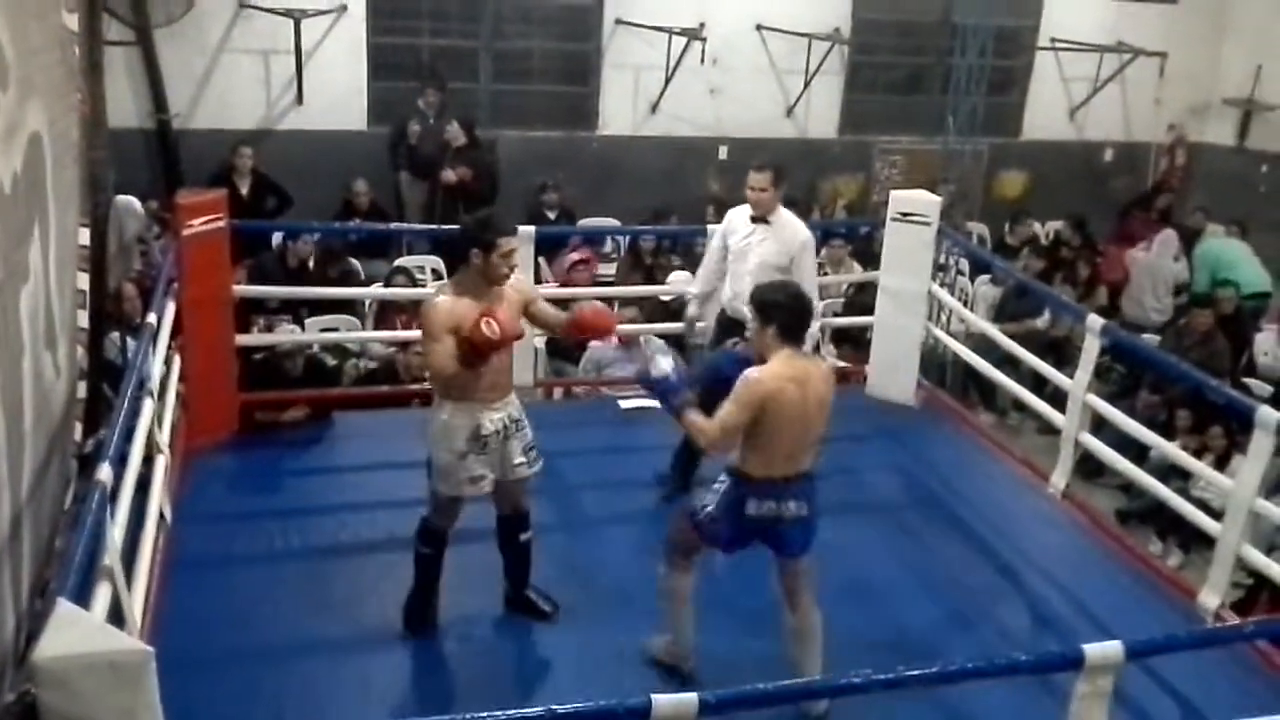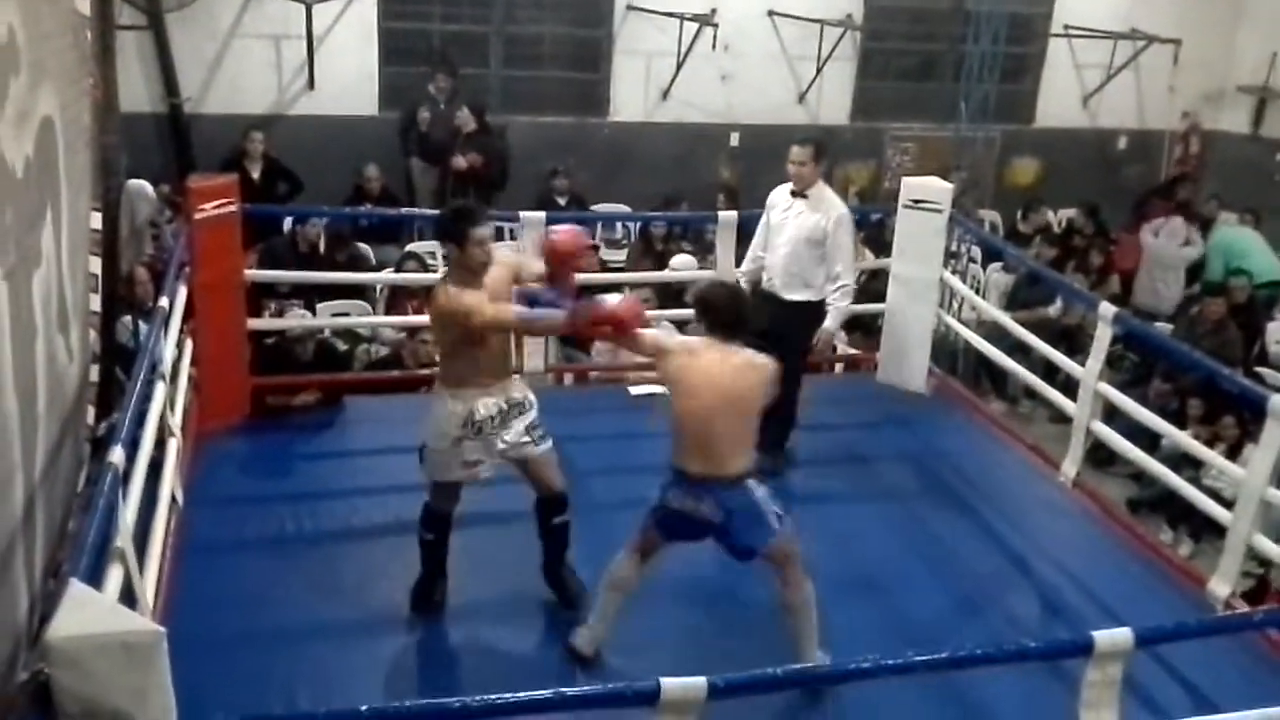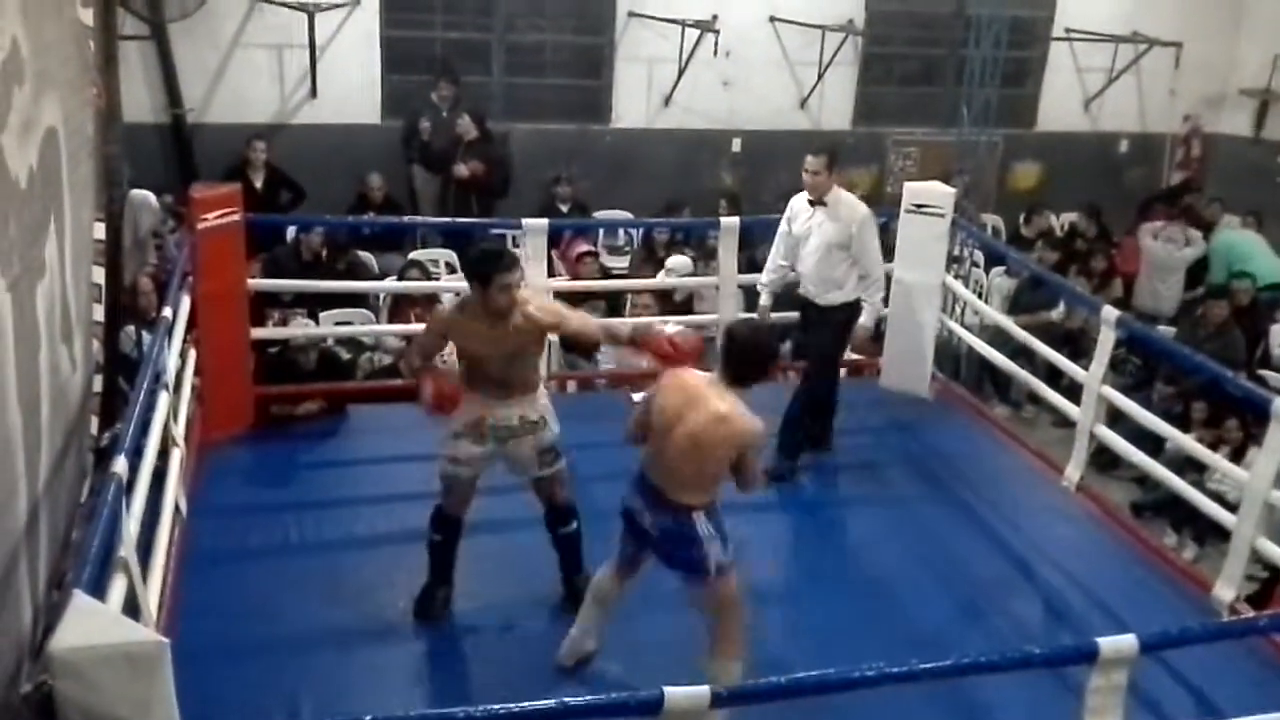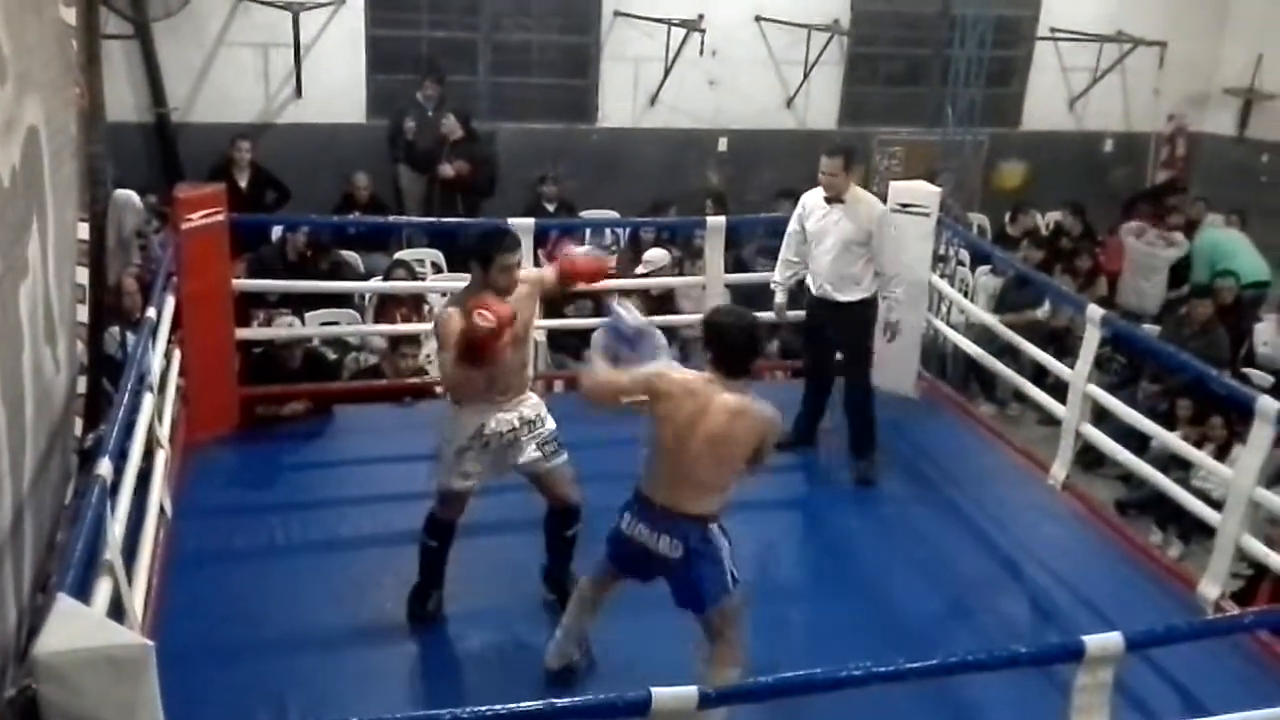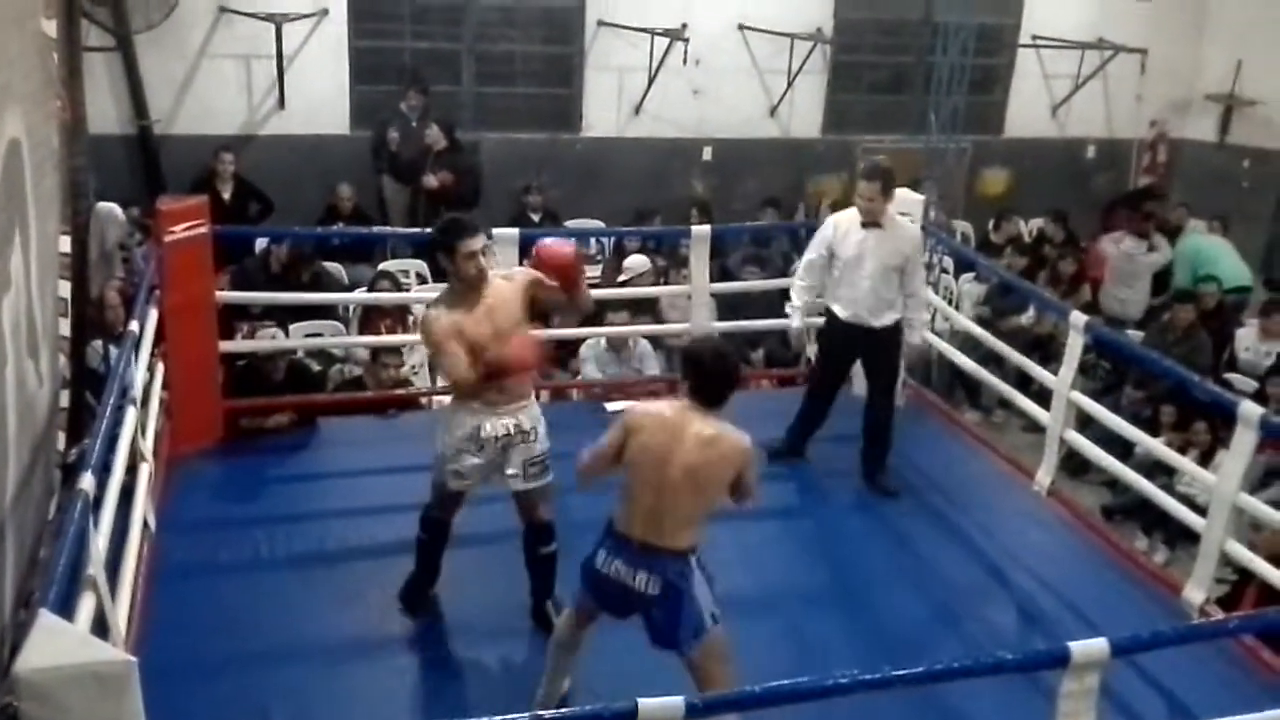
dt=0.3s
person 1, frame 1
left shoulder: (517, 291)
right shoulder: (441, 309)
left elbow: (559, 325)
right elbow: (442, 377)
left wrist: (582, 321)
right wrist: (477, 351)
left hip: (508, 412)
right hip: (461, 420)
left knee: (516, 509)
right knee: (443, 516)
left ankle: (519, 588)
right ankle: (423, 594)
person 1, frame 2
left shoulder: (503, 264)
right shoulder: (450, 298)
left elbow: (551, 278)
right elbow: (527, 322)
left wrist: (561, 262)
right wrist: (595, 316)
left hip: (509, 395)
right hip: (461, 406)
left knee: (553, 489)
right knee: (442, 501)
left ankle: (556, 566)
right ankle: (432, 578)
person 1, frame 3
left shoulder: (540, 313)
right shoulder: (449, 319)
left elbow: (598, 330)
right elbow: (419, 355)
left wrist: (648, 340)
right wrist: (431, 382)
left hip: (529, 407)
right hip: (476, 409)
left knee: (559, 499)
right knee: (452, 505)
left ankle: (575, 576)
right ankle: (438, 584)
person 1, frame 4
left shoulder: (527, 286)
right shoulder: (453, 318)
left elbow: (559, 273)
right elbow: (457, 393)
left wrist: (574, 269)
right wrist: (474, 347)
left hip: (524, 409)
right hip: (473, 417)
left knee: (568, 500)
right knee: (447, 510)
left ankle: (560, 576)
right ankle: (428, 586)
person 1, frame 5
left shoulder: (519, 282)
right shoulder: (438, 319)
left elbow: (578, 304)
right elbow: (464, 382)
left wrist: (570, 275)
right wrist: (498, 366)
left hip: (522, 415)
right hip: (470, 420)
left knee: (538, 516)
right knee: (441, 507)
left ankle: (545, 600)
right ankle: (423, 581)
person 2, frame 1
left shoulder: (756, 381)
right shoulder: (824, 372)
left elbow: (710, 439)
left wrist: (674, 396)
left hip: (745, 495)
right hip: (797, 495)
left knee: (677, 552)
right knee: (798, 594)
left ankle: (679, 650)
person 2, frame 2
left shoulder: (677, 350)
right shoulder: (765, 368)
left elbow: (622, 332)
left hip: (685, 490)
right hip: (737, 494)
left knee: (637, 552)
right knee: (791, 568)
left ankle: (588, 640)
right ankle: (812, 662)
person 2, frame 3
left shoulder: (674, 379)
right shoulder: (750, 429)
left elbow: (635, 434)
right elbow: (749, 484)
left hip: (644, 498)
right hip: (689, 523)
left knee: (622, 566)
right knee: (729, 632)
left ankle: (574, 648)
person 2, frame 4
left shoulder: (667, 379)
right shoulder: (765, 418)
left elbow: (592, 386)
left hip: (641, 519)
right hip: (695, 539)
left knee: (600, 578)
right knee: (727, 640)
left ankle: (561, 655)
person 2, frame 5
left shoulder: (641, 416)
right shoulder: (738, 447)
left elbow: (586, 469)
right elbow: (745, 497)
left hip: (614, 555)
right hip: (672, 573)
left knee: (580, 614)
right knee: (716, 683)
left ankle: (547, 699)
person 3, frame 1
left shoulder: (798, 235)
right shoulder: (733, 219)
left elbow: (807, 293)
right elbow: (711, 265)
left wrist: (802, 340)
right wrist: (693, 303)
right hip: (729, 322)
right knee: (708, 400)
right ankle: (681, 473)
person 3, frame 2
left shoulder: (834, 212)
right shoulder: (777, 196)
left elbow: (842, 274)
left wrist: (832, 321)
right wrist: (743, 282)
left hip: (805, 308)
right hip: (768, 298)
left knee: (786, 379)
left ankle: (773, 445)
right ankle: (766, 436)
person 3, frame 3
left shoulder: (857, 214)
right shoulder: (796, 205)
left elbow: (872, 270)
right elbow: (782, 254)
left wrist: (867, 317)
right wrist: (766, 294)
left hip: (840, 310)
right hip: (809, 303)
left knee: (816, 378)
right knee: (820, 375)
left ankle: (788, 451)
right ankle: (818, 435)
person 3, frame 4
left shoulder: (873, 211)
right shoulder: (808, 202)
left elbow: (887, 266)
right elbow: (792, 251)
left wrist: (891, 310)
right wrist: (780, 291)
left hip: (856, 307)
right hip: (819, 301)
left knee: (857, 381)
right knee: (815, 372)
left ankle: (863, 454)
right ankle: (804, 430)
person 3, frame 5
left shoulder: (909, 236)
right shoulder: (836, 224)
left elbow: (915, 290)
right elbow: (810, 272)
left wrist: (915, 335)
right wrist: (797, 316)
left hip: (884, 332)
right hip: (840, 324)
left knee: (881, 402)
right knee: (821, 387)
left ankle: (875, 468)
right ankle: (793, 443)
